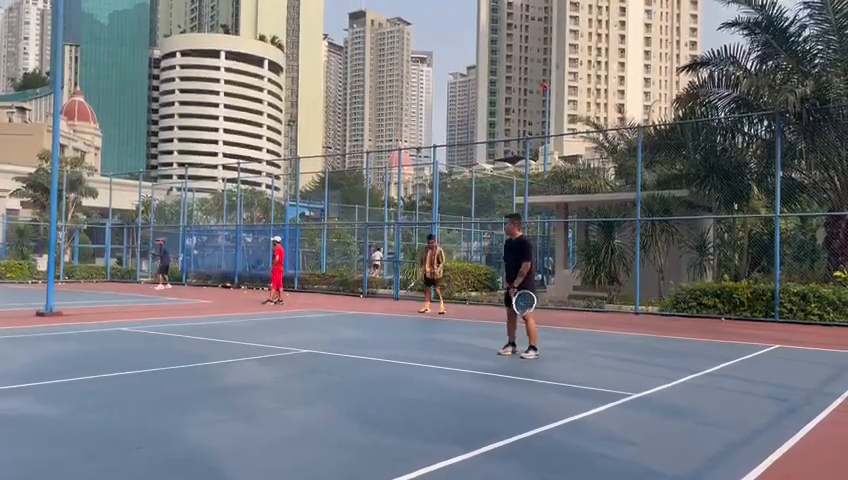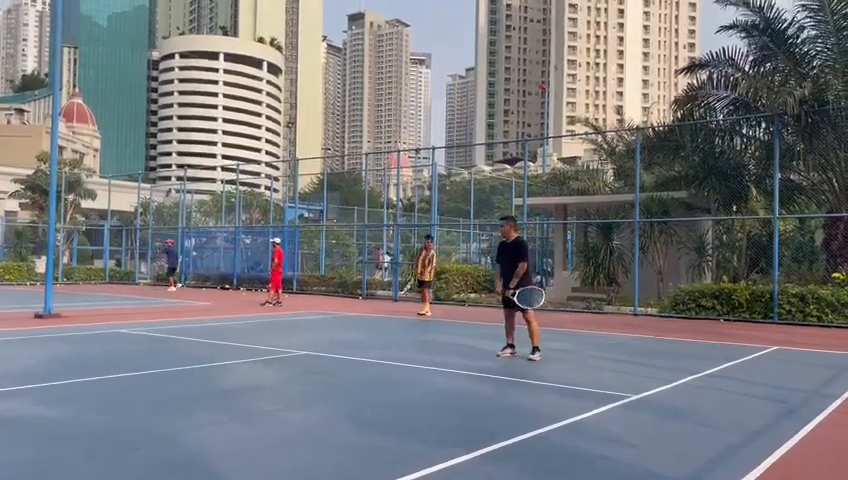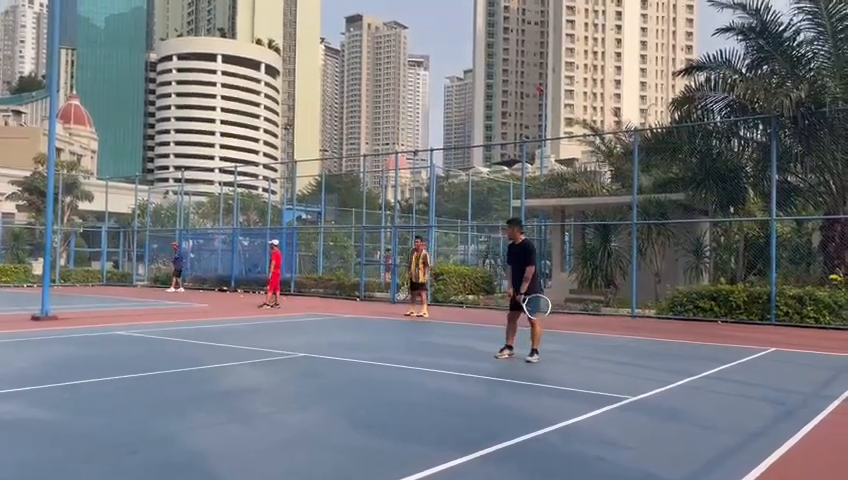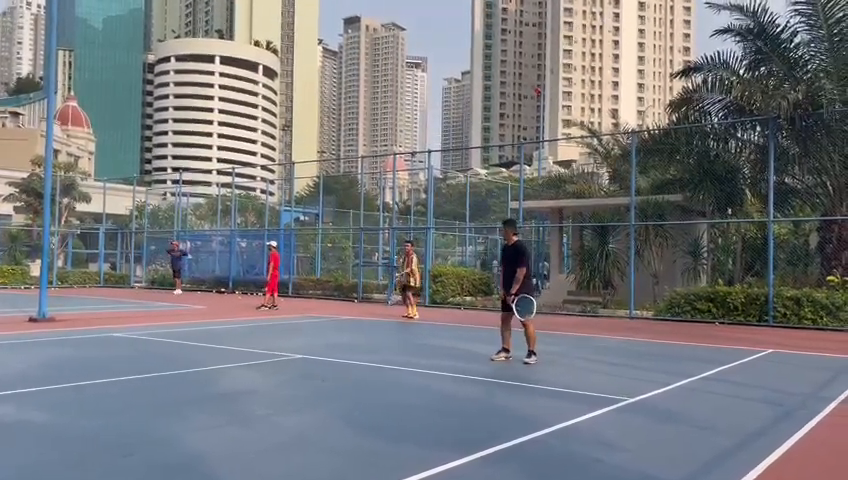
dt=0.5s
person 1, frame 1
left shoulder: (524, 243)
right shoulder: (508, 243)
left elbow: (526, 266)
left wrist: (515, 285)
right wrist: (507, 282)
left hip: (523, 286)
right hip: (511, 286)
left knee: (527, 316)
right knee: (510, 315)
left ankle: (533, 348)
right ankle: (511, 344)
person 1, frame 2
left shoulder: (521, 243)
right shoulder: (502, 245)
left elbow: (522, 267)
right elbow: (499, 266)
left wrist: (511, 286)
right wrist: (498, 284)
left hip: (522, 287)
right hip: (508, 288)
left knee: (529, 317)
right knee: (508, 316)
left ankle: (536, 349)
right ankle: (510, 346)
person 1, frame 3
left shoulder: (528, 246)
right shoulder: (511, 247)
left elbow: (530, 271)
left wrist: (523, 291)
right wrist: (510, 287)
left hip: (530, 290)
right hip: (516, 290)
left knee: (533, 320)
right knee: (511, 317)
left ankle: (535, 351)
right ankle: (509, 348)
person 1, frame 4
left shoulder: (520, 248)
right shoulder: (505, 248)
left elbow: (522, 272)
left wrist: (513, 292)
right wrist: (502, 288)
left hip: (522, 291)
right hip: (507, 291)
left knee: (526, 321)
right knee: (504, 319)
left ankle: (532, 353)
right ankle: (506, 350)
